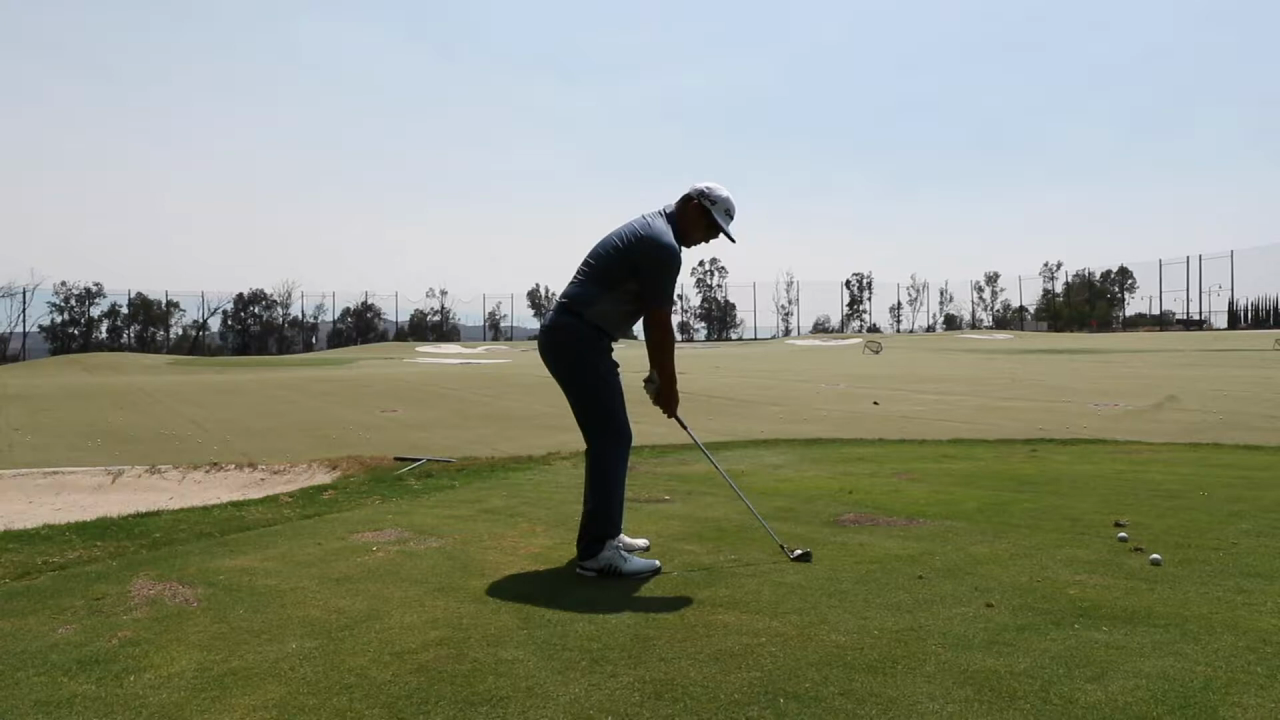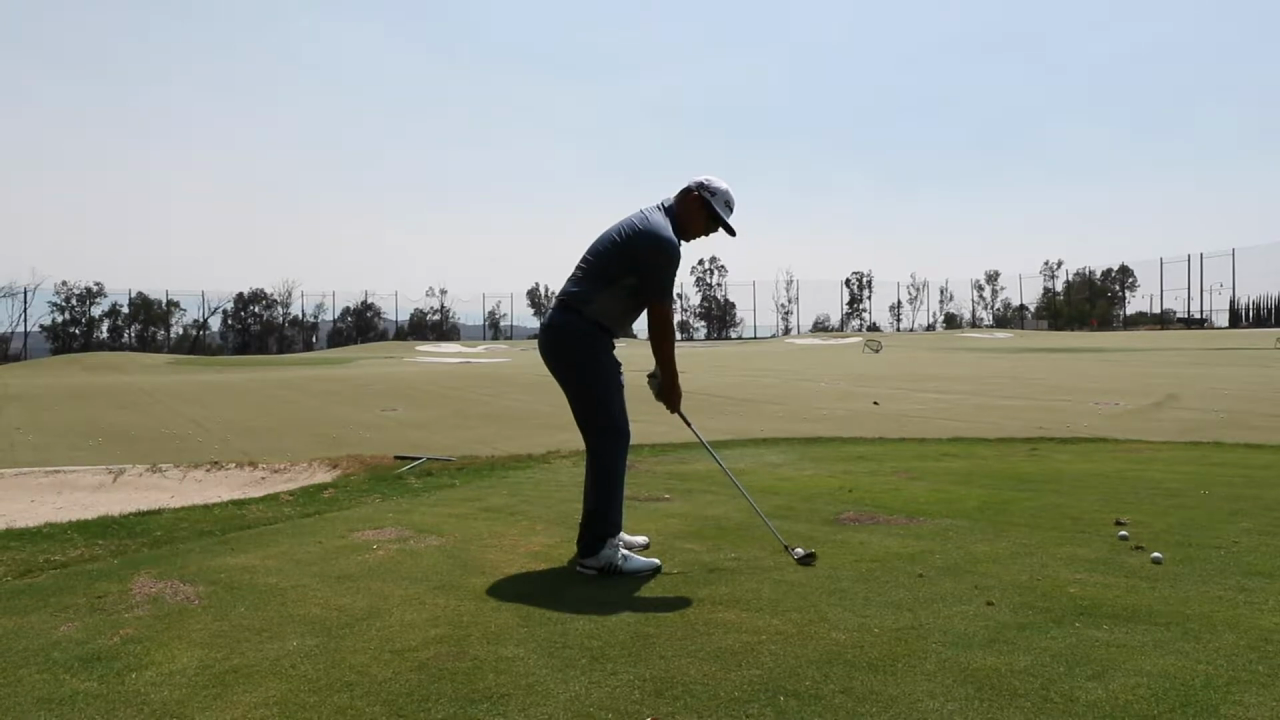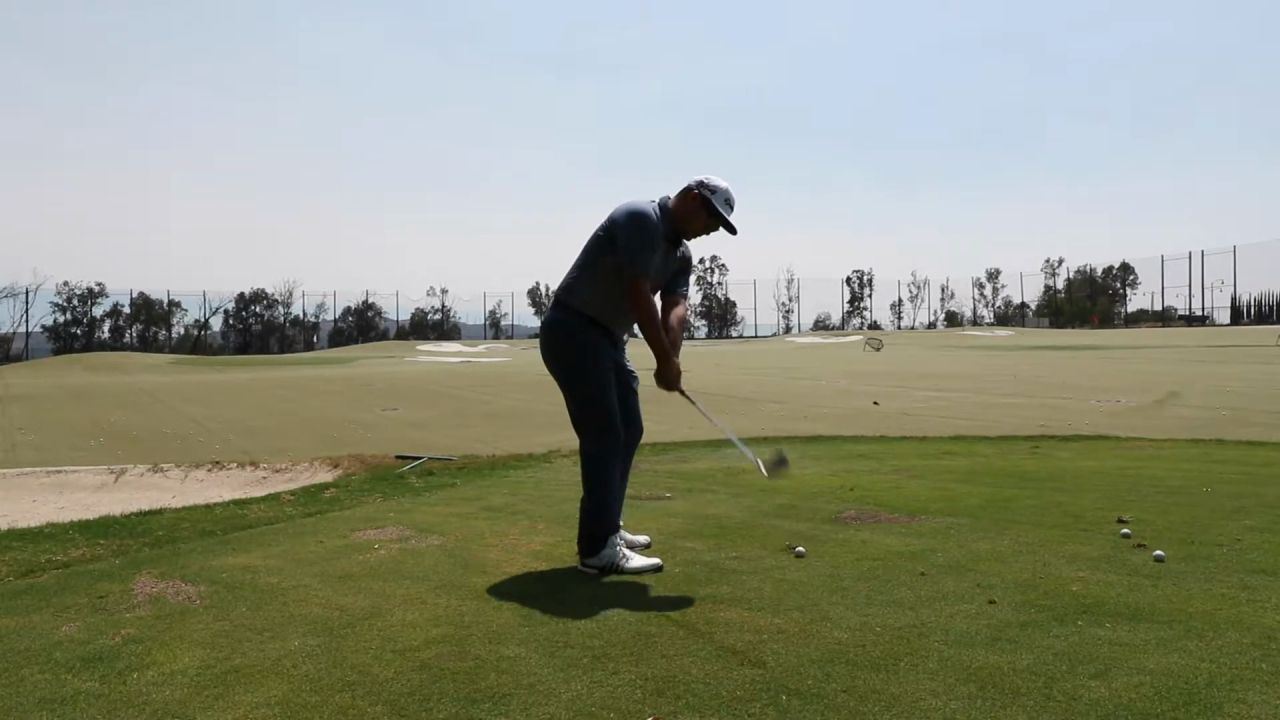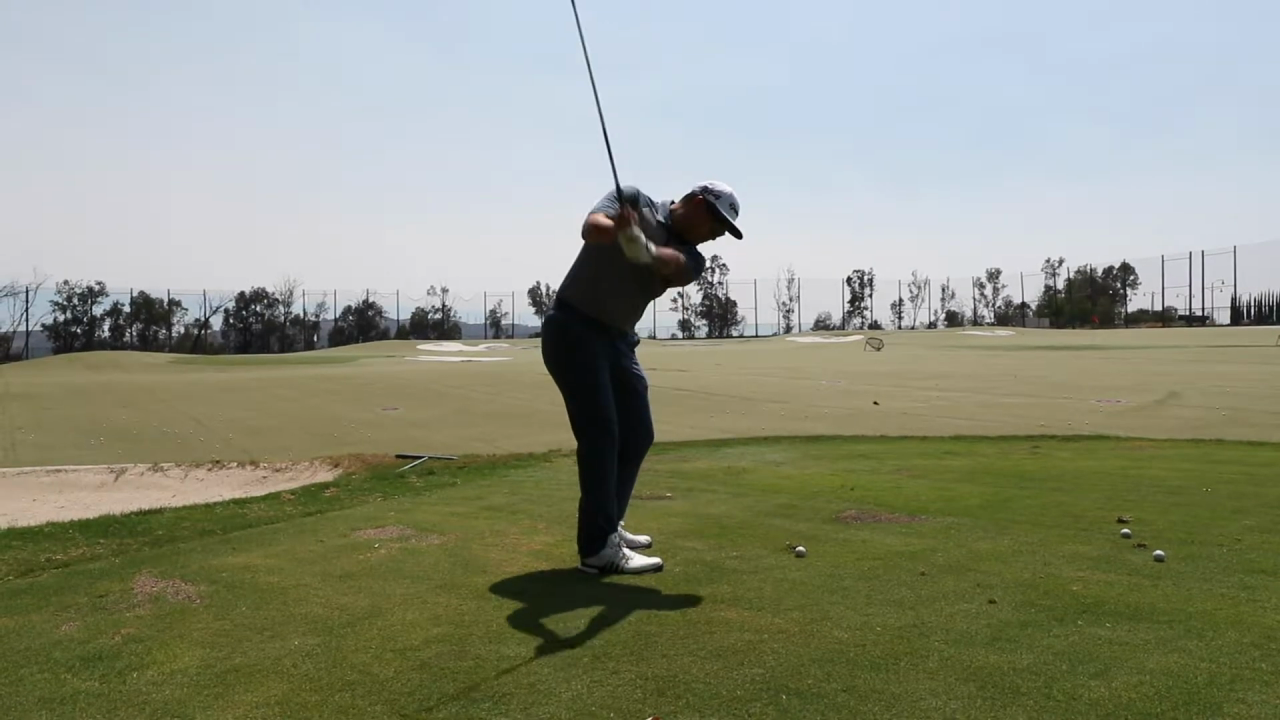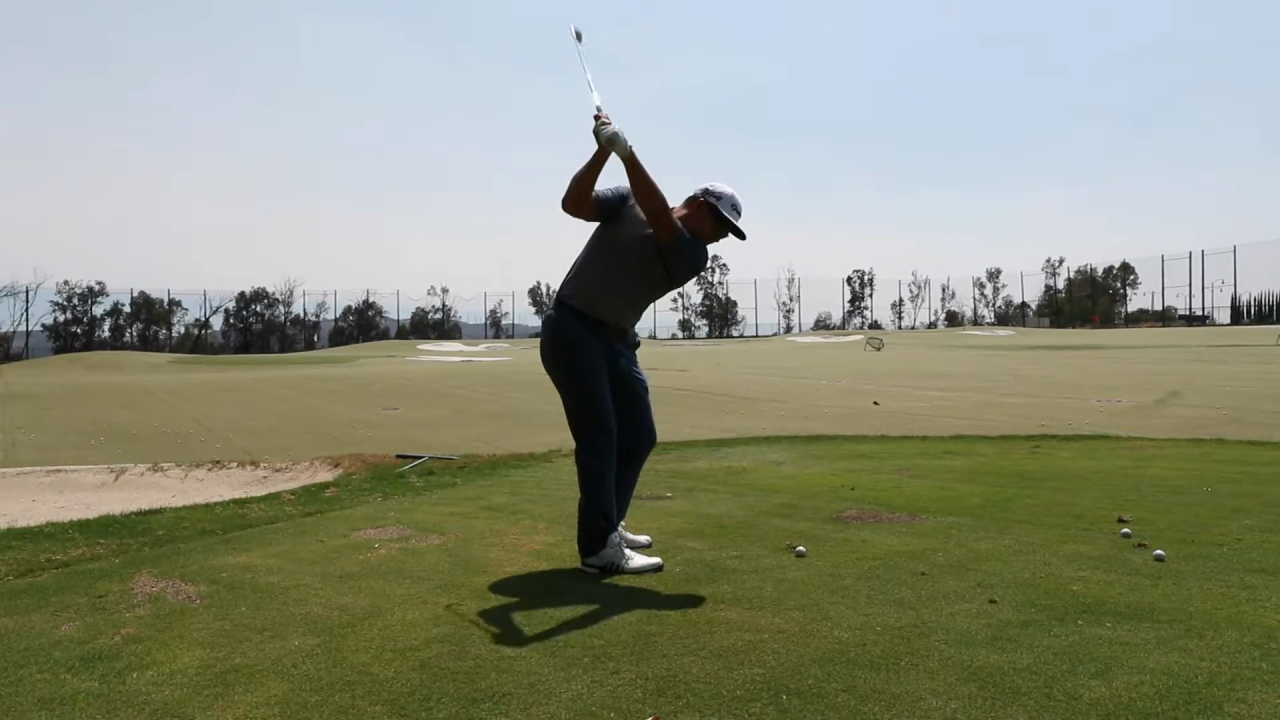
dt=0.7s
person 1, frame 1
left shoulder: (652, 231)
right shoulder: (662, 245)
left elbow: (654, 320)
right elbow: (659, 325)
left wrist: (656, 375)
right wrist: (669, 385)
left hip: (571, 336)
right hip: (576, 339)
left knee: (609, 437)
right knee: (612, 439)
left ankle: (602, 532)
right ankle: (597, 551)
person 1, frame 2
left shoulder: (653, 227)
right shoulder: (661, 239)
left elbow: (660, 313)
right elbow: (661, 320)
left wrist: (662, 371)
right wrist: (671, 380)
left hip: (578, 335)
right hip: (577, 337)
left knee: (610, 435)
right knee: (610, 437)
left ankle: (603, 532)
right ankle: (597, 550)
person 1, frame 3
left shoulder: (681, 254)
right shoulder: (640, 217)
left elbow: (676, 308)
right elbow: (638, 293)
left wrist: (670, 359)
right wrist: (664, 358)
left hip: (608, 337)
right hip: (572, 332)
left knee: (626, 432)
right knee: (603, 434)
left ankle: (606, 528)
right ankle: (598, 548)
person 1, frame 4
left shoulder: (691, 258)
right shoulder: (633, 202)
left elbow: (668, 266)
right elbow: (592, 228)
left wrist: (643, 249)
right wrist: (620, 232)
left hip: (617, 339)
right hip: (573, 329)
left knee: (637, 435)
right knee: (600, 433)
left ankle: (607, 527)
right ankle: (598, 547)
person 1, frame 5
left shoulder: (692, 256)
right shoulder: (627, 200)
right elbow: (573, 203)
right wrist: (603, 151)
left hip: (615, 341)
right hip: (570, 328)
left knee: (638, 437)
right knee: (598, 435)
left ankle: (608, 526)
right ankle: (598, 548)
